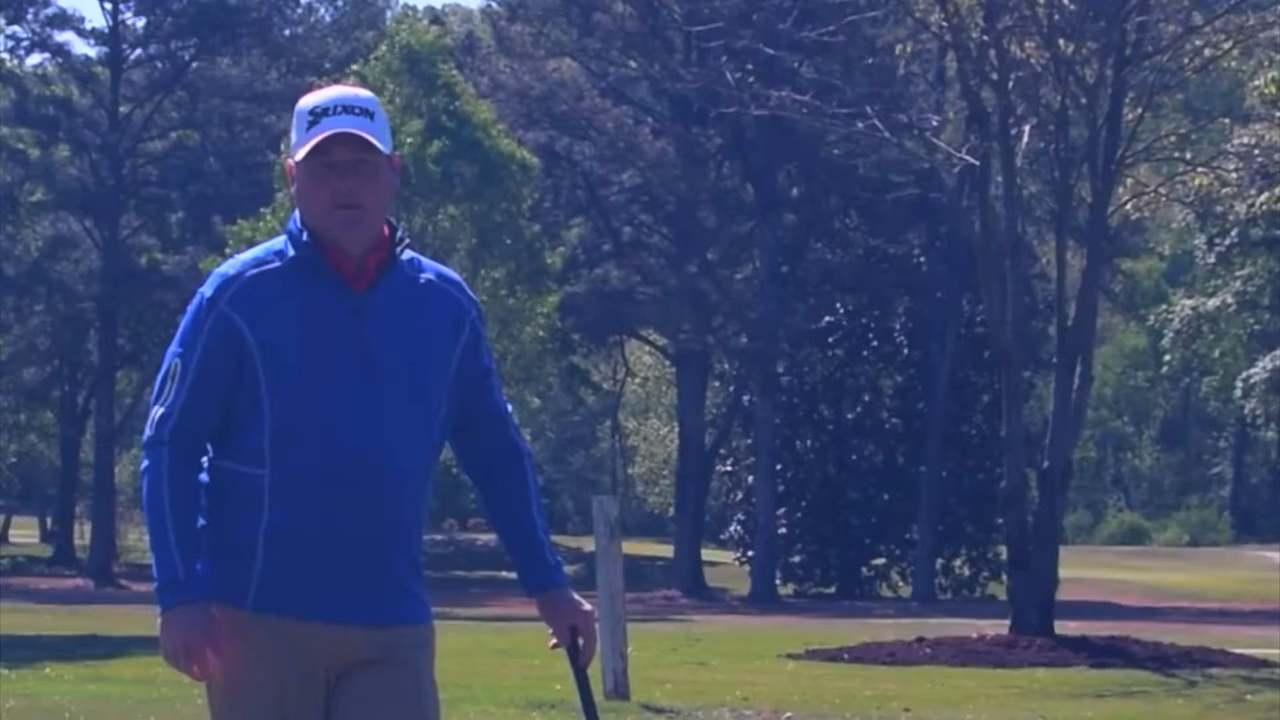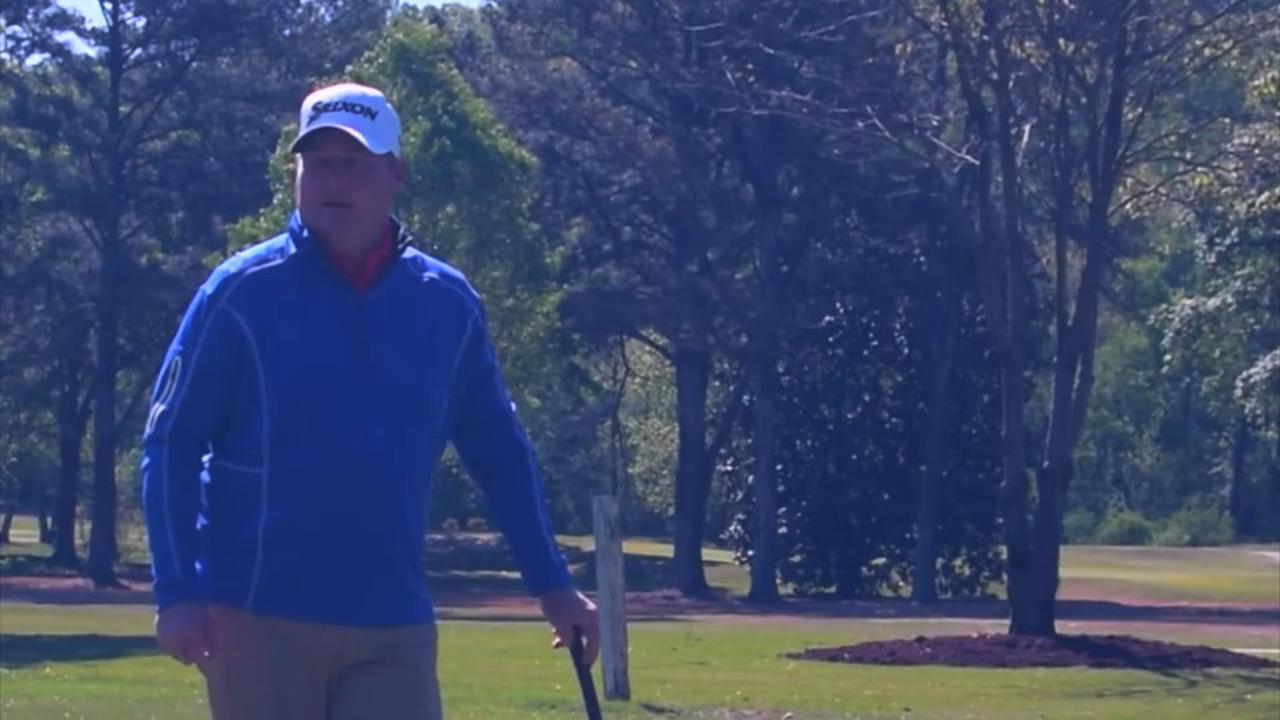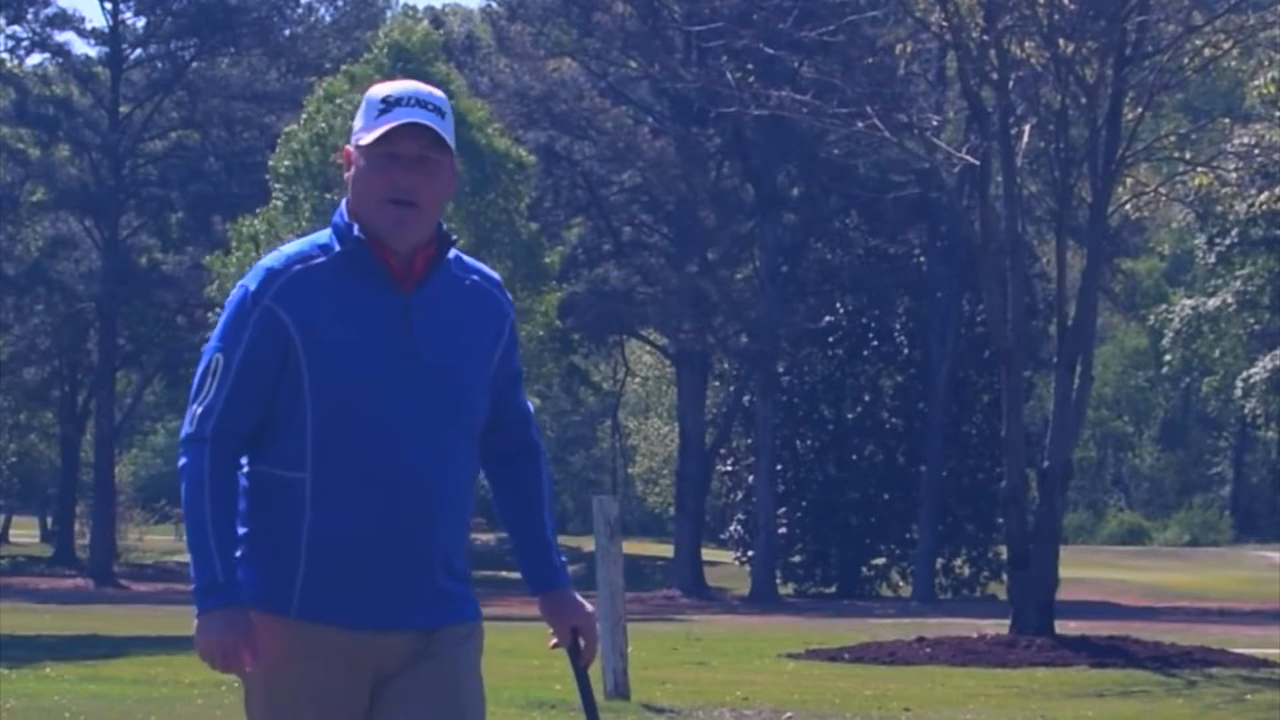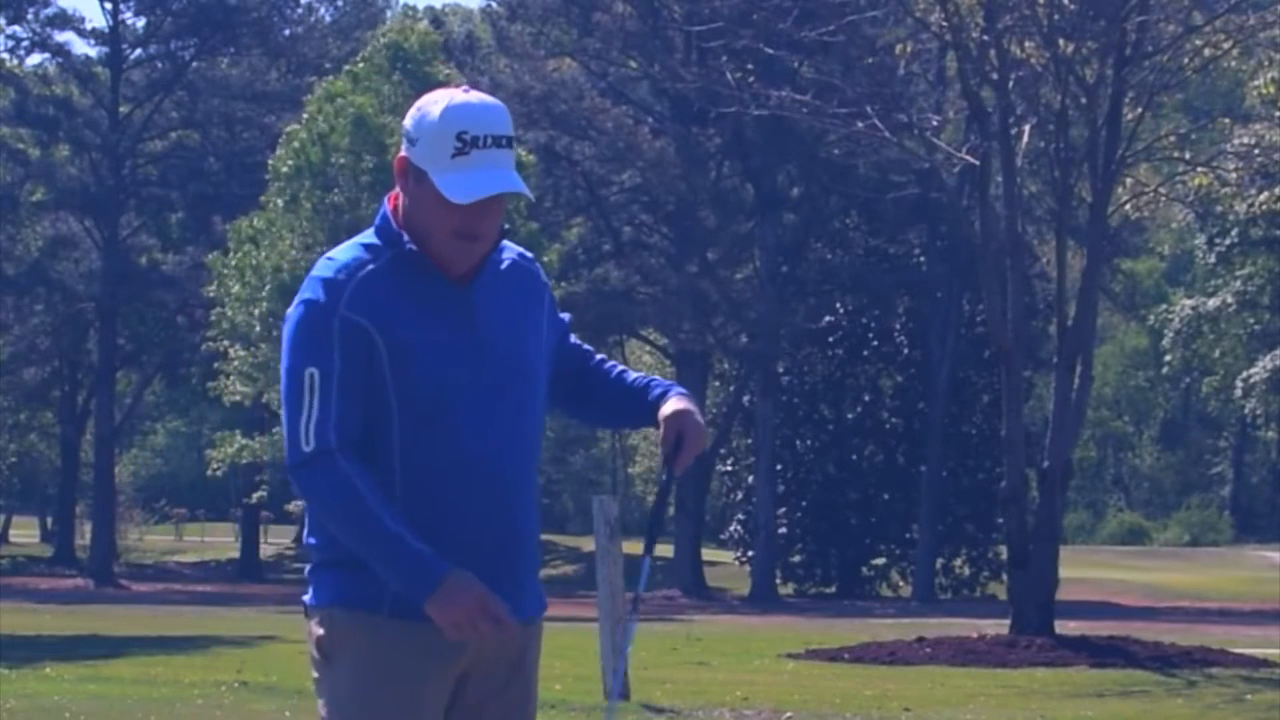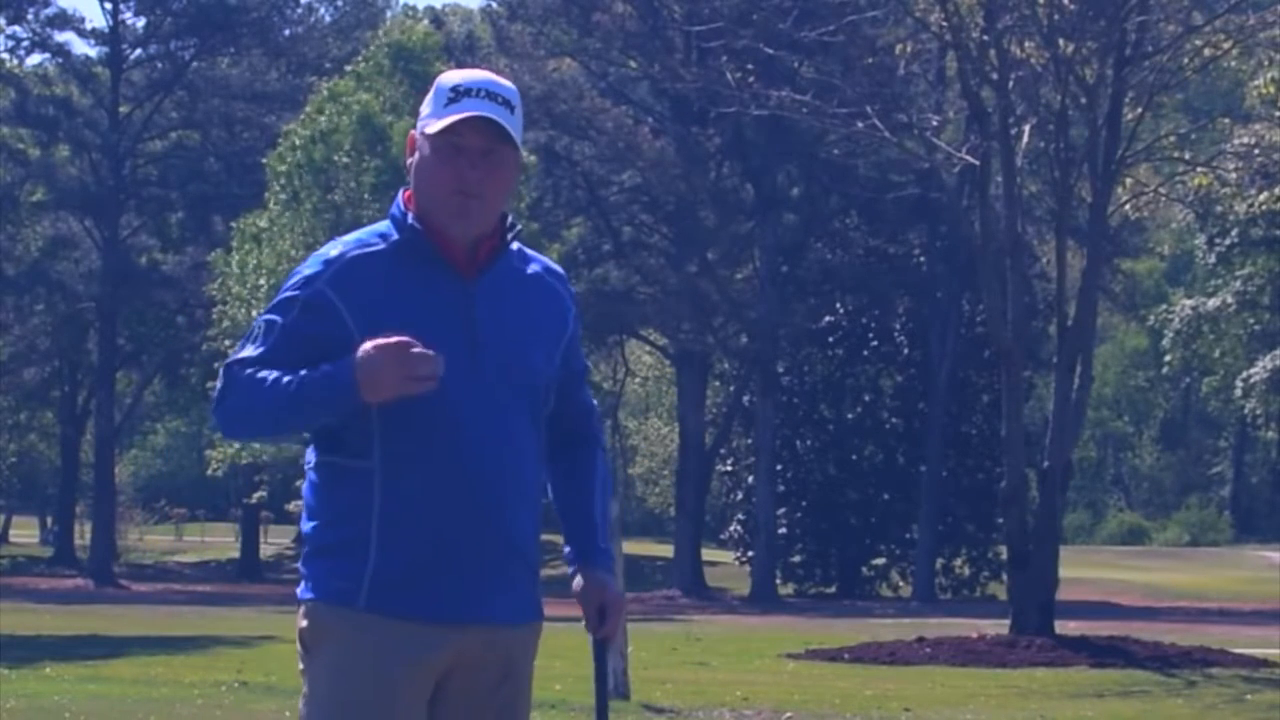
dt=1s
person 1, frame 1
left shoulder: (446, 303)
right shoulder: (240, 294)
left elbow: (497, 451)
right elbow: (171, 446)
left wrist: (547, 582)
right wrist: (180, 594)
left hip: (392, 626)
right hip: (258, 617)
person 1, frame 2
left shoulder: (449, 303)
right shoulder: (241, 292)
left elbow: (502, 451)
right elbow: (171, 443)
left wrist: (551, 582)
right wrist: (177, 590)
left hip: (394, 626)
right hip: (258, 616)
person 1, frame 3
left shoulder: (486, 301)
right shoulder: (283, 288)
left elbow: (514, 450)
right elbow: (209, 444)
left wrist: (550, 583)
right wrist: (217, 596)
left hip: (440, 628)
right hip: (300, 620)
person 1, frame 4
left shoulder: (522, 278)
right shoulder: (341, 296)
left elbow: (571, 370)
right elbow: (321, 464)
left wrist: (660, 397)
right wrist: (430, 578)
left hip: (504, 611)
right hip: (378, 614)
person 1, frame 5
left shoulder: (546, 292)
right shoulder: (341, 276)
left elbow: (576, 434)
right elbow: (237, 399)
left wrist: (592, 557)
right wrist: (347, 386)
left hip: (504, 616)
right hip: (367, 610)
